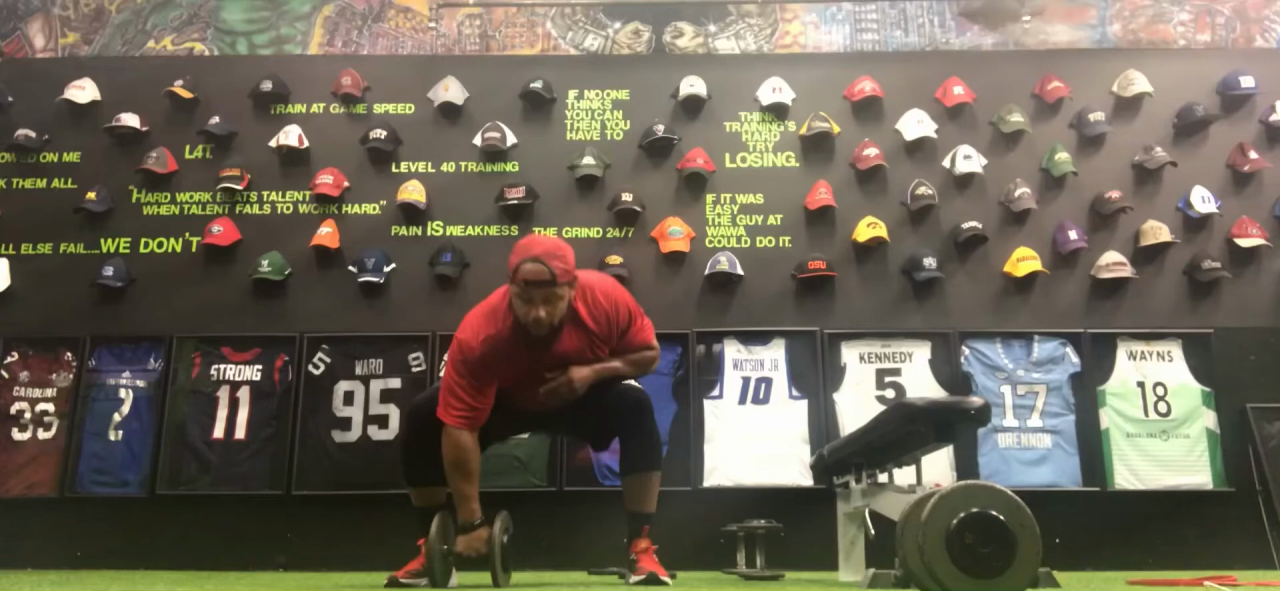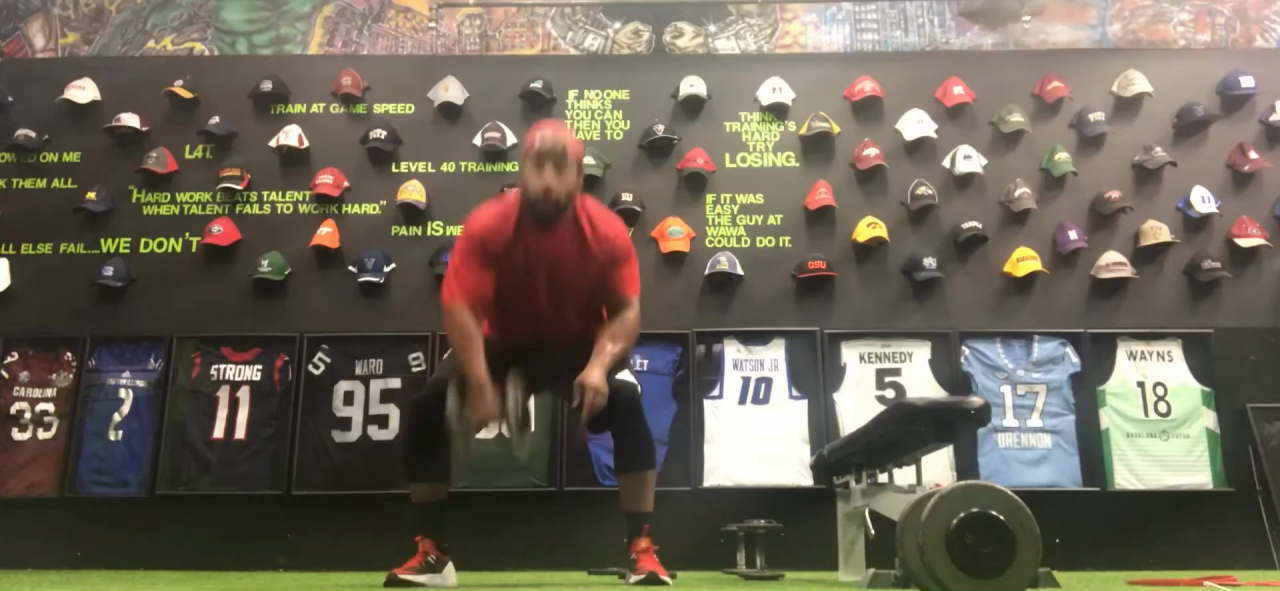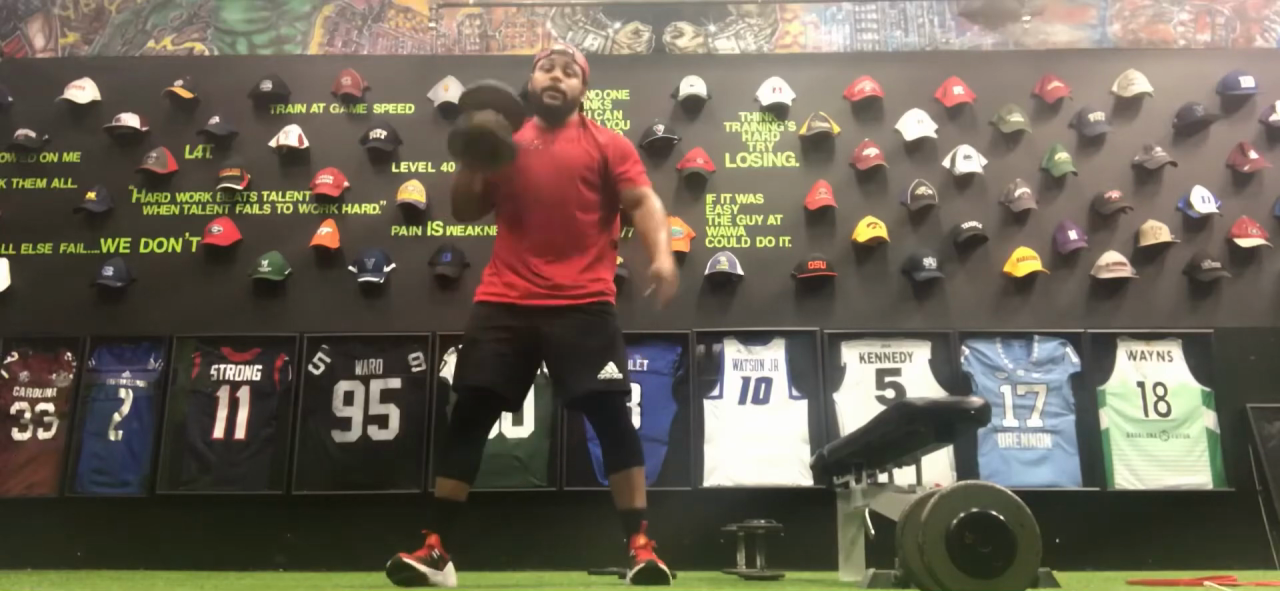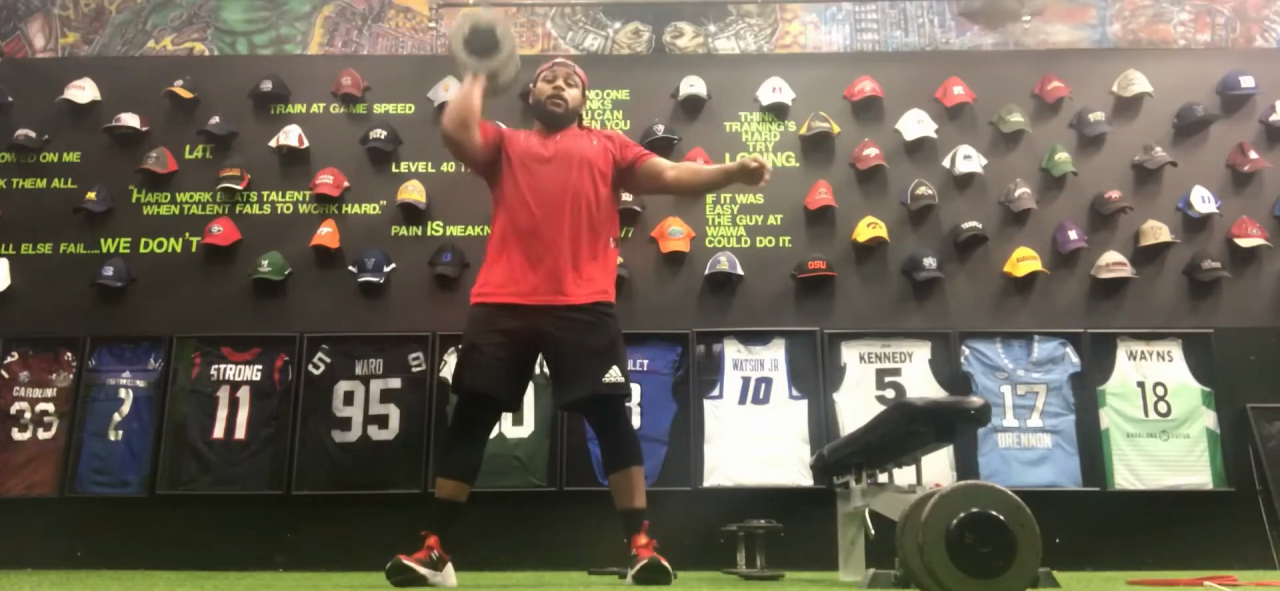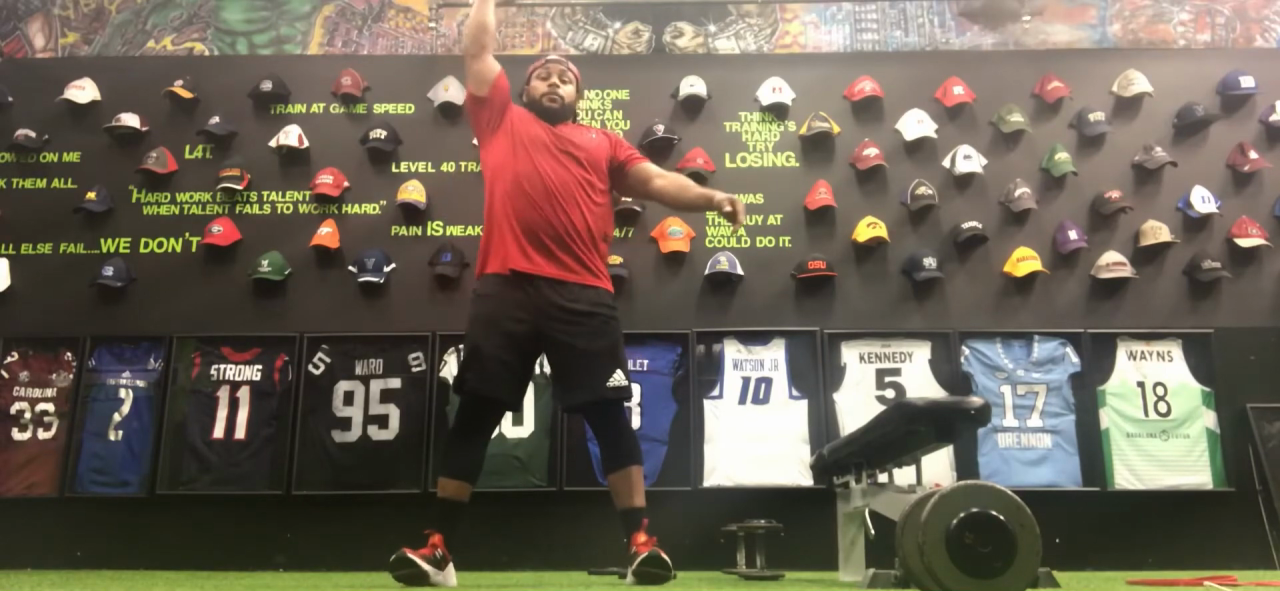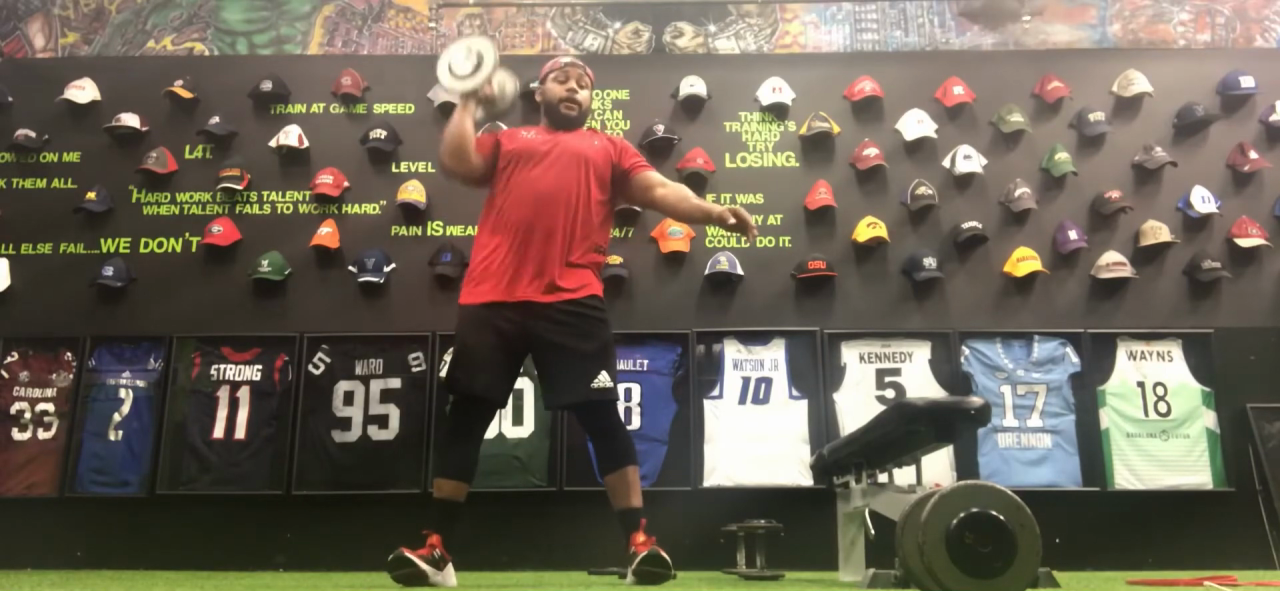
dt=0.4s
person 1, frame 1
left shoulder: (607, 300)
right shoulder: (478, 334)
left elbow: (648, 352)
right elbow: (459, 431)
left wrist: (593, 370)
right wrist: (469, 522)
left hip: (581, 395)
right hip: (506, 400)
left knee: (635, 409)
right knee: (420, 421)
left ankle: (641, 552)
person 1, frame 2
left shoulder: (606, 232)
right shoulder: (487, 228)
left elbow: (626, 312)
right elbow: (459, 311)
left wrist: (598, 367)
right wrist: (480, 388)
left hip: (580, 345)
right hip: (506, 346)
left knee: (626, 407)
right knee: (427, 412)
left ankle: (642, 550)
right ankle: (431, 553)
person 1, frame 3
left shoulder: (607, 144)
right shoulder: (504, 142)
left elbow: (643, 203)
right elbow: (464, 210)
left wrist: (661, 253)
left hip: (583, 305)
right hip: (503, 303)
left knee: (612, 413)
right knee: (470, 416)
left ankle: (641, 547)
person 1, frame 4
left shoulder: (608, 146)
right shoulder: (506, 145)
left elbow: (668, 173)
right elbow: (454, 130)
left wrist: (732, 169)
right wrist: (476, 74)
left hip: (582, 304)
right hip: (502, 301)
left knee: (612, 416)
right knee: (470, 417)
left ankle: (642, 547)
person 1, frame 5
left shoulder: (603, 143)
right shoulder: (502, 122)
left elbow: (657, 181)
right elbow: (477, 53)
left wrist: (712, 197)
left hip: (583, 294)
right hip: (506, 287)
left knee: (609, 415)
right knee: (475, 415)
left ankle: (641, 544)
person 1, frame 6
left shoulder: (609, 148)
right shoulder: (506, 139)
left elbow: (658, 190)
right elbow: (454, 163)
left wrist: (715, 212)
right wrist: (469, 101)
left hip: (571, 301)
right hip: (491, 298)
left knee: (601, 416)
right knee: (466, 416)
left ankle: (640, 545)
